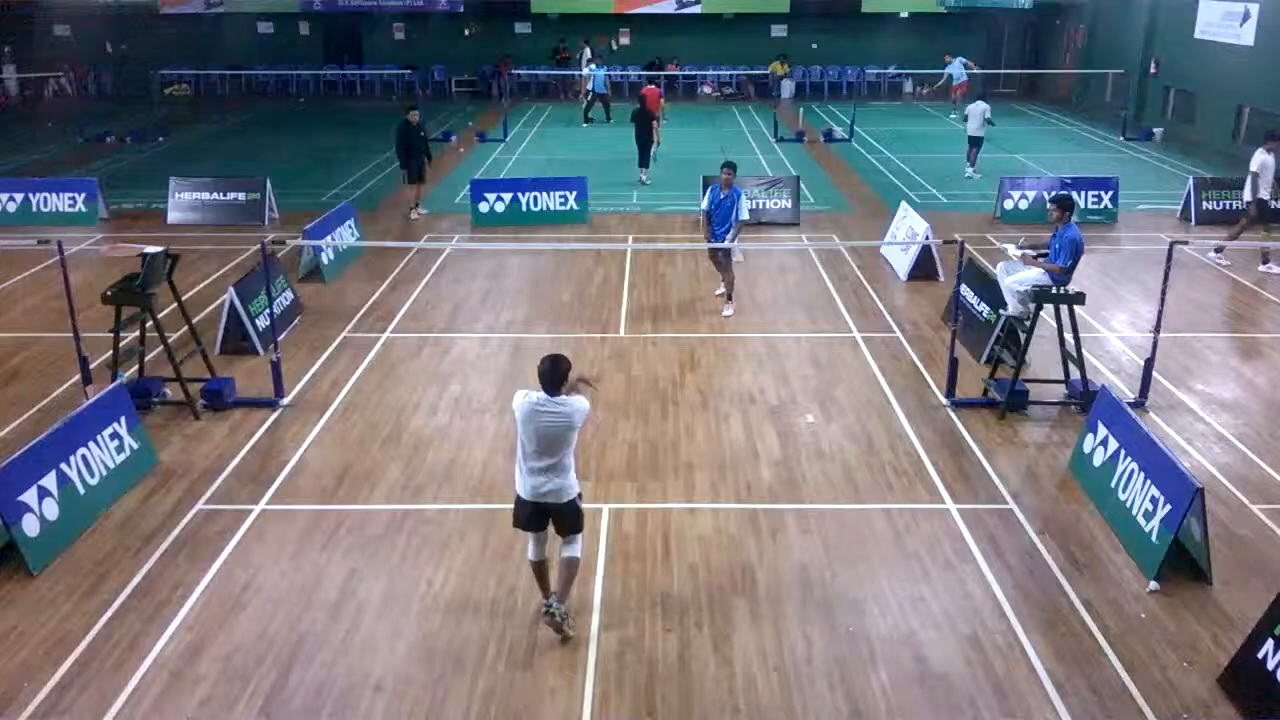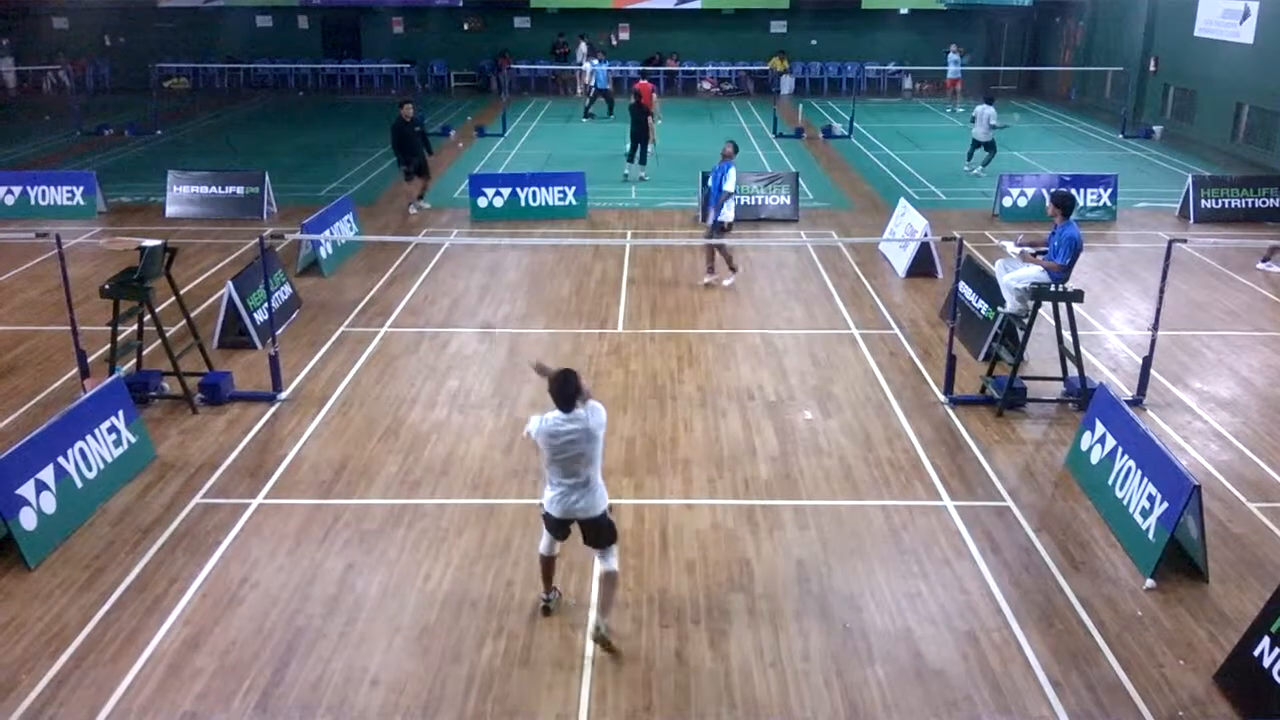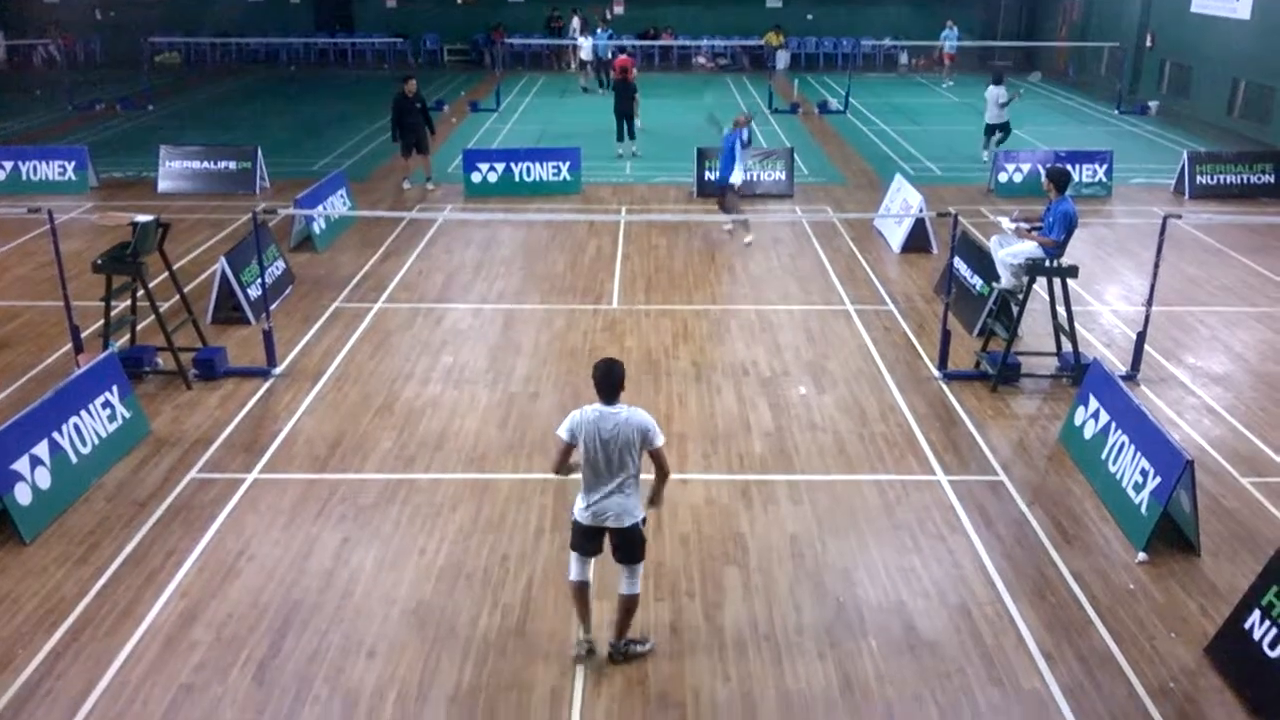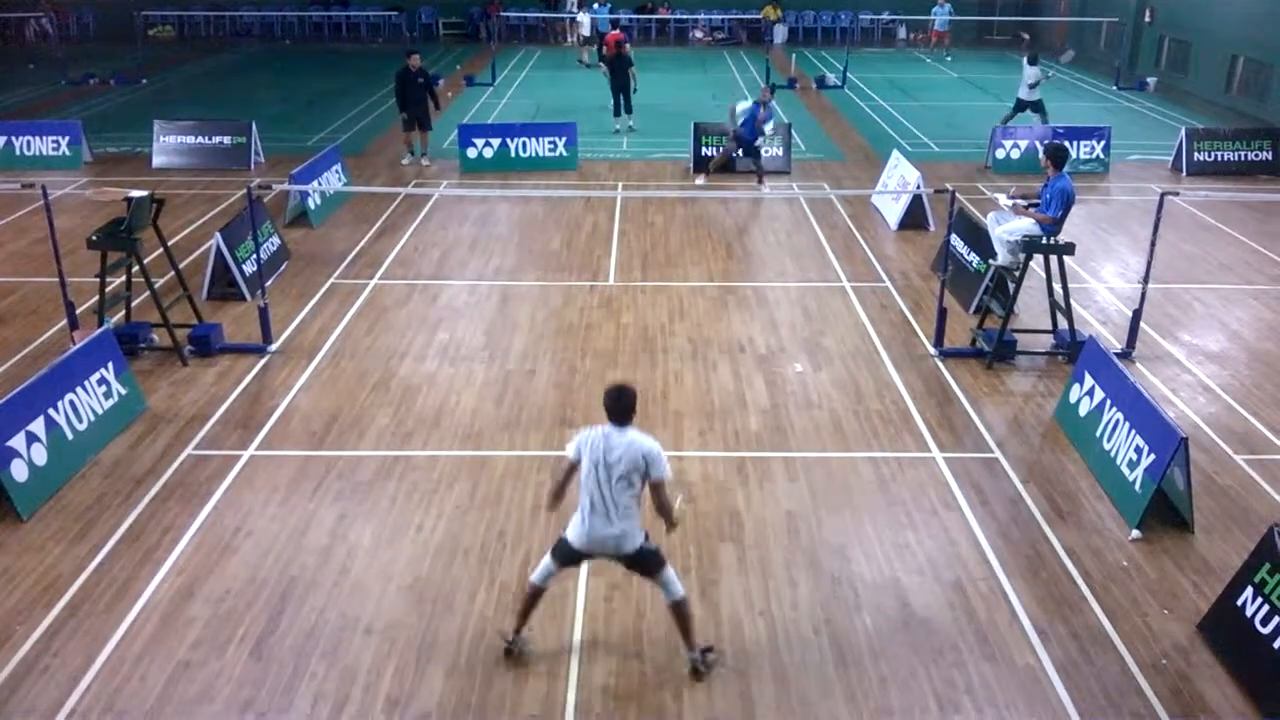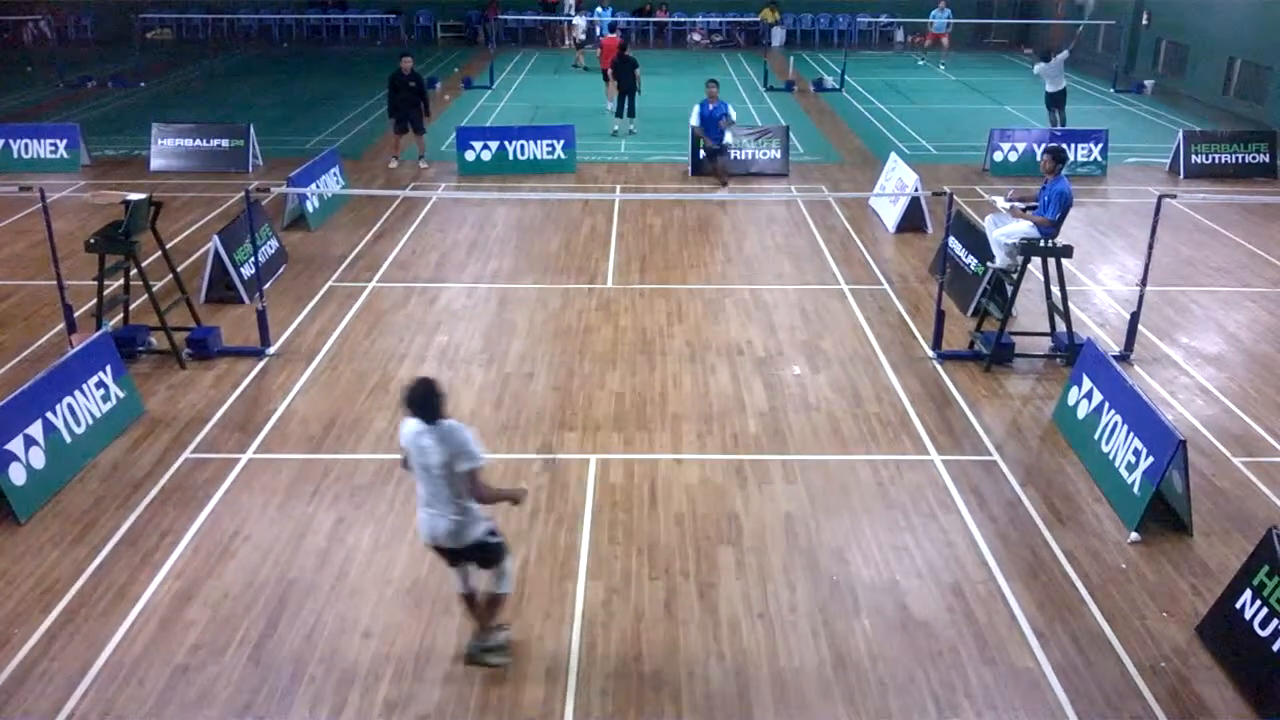
dt=0.5s
person 1, frame 1
left shoulder: (522, 402)
right shoulder: (577, 406)
left wrist: (550, 374)
right wrist: (567, 378)
left hip: (529, 491)
right hip: (563, 491)
left knee: (537, 546)
right knee: (571, 544)
left ankle: (548, 601)
right ankle: (560, 608)
person 1, frame 2
left shoulder: (540, 425)
right shoulder: (594, 417)
right elbow: (585, 396)
right wrist: (552, 375)
left hip: (557, 504)
right hip: (593, 505)
left knee: (549, 541)
right knee: (608, 558)
left ankle: (547, 596)
right ankle: (602, 623)
person 1, frame 3
left shoulder: (578, 419)
right shoulder: (641, 420)
left elbow: (559, 467)
right elbow: (663, 468)
right wrist: (656, 492)
left hip: (588, 512)
right hip: (627, 513)
left knee: (578, 568)
right knee: (631, 579)
left ankle: (586, 638)
right ankle: (620, 644)
person 1, frame 4
left shoulder: (586, 438)
right shoulder: (649, 448)
left elbow: (560, 484)
right elbow: (661, 504)
left wrist: (553, 503)
right wrist: (671, 520)
left hip: (583, 535)
right hip: (626, 538)
left knee: (544, 572)
right knee: (670, 584)
left ankle: (515, 638)
right ankle: (695, 655)
person 1, frame 5
left shoulder: (409, 429)
right shoulder: (459, 435)
right elbow: (479, 493)
right wrist: (511, 495)
left hip: (431, 527)
right hip: (466, 526)
left knee: (463, 574)
right knee: (502, 572)
left ankle: (484, 633)
right ankle: (481, 643)
